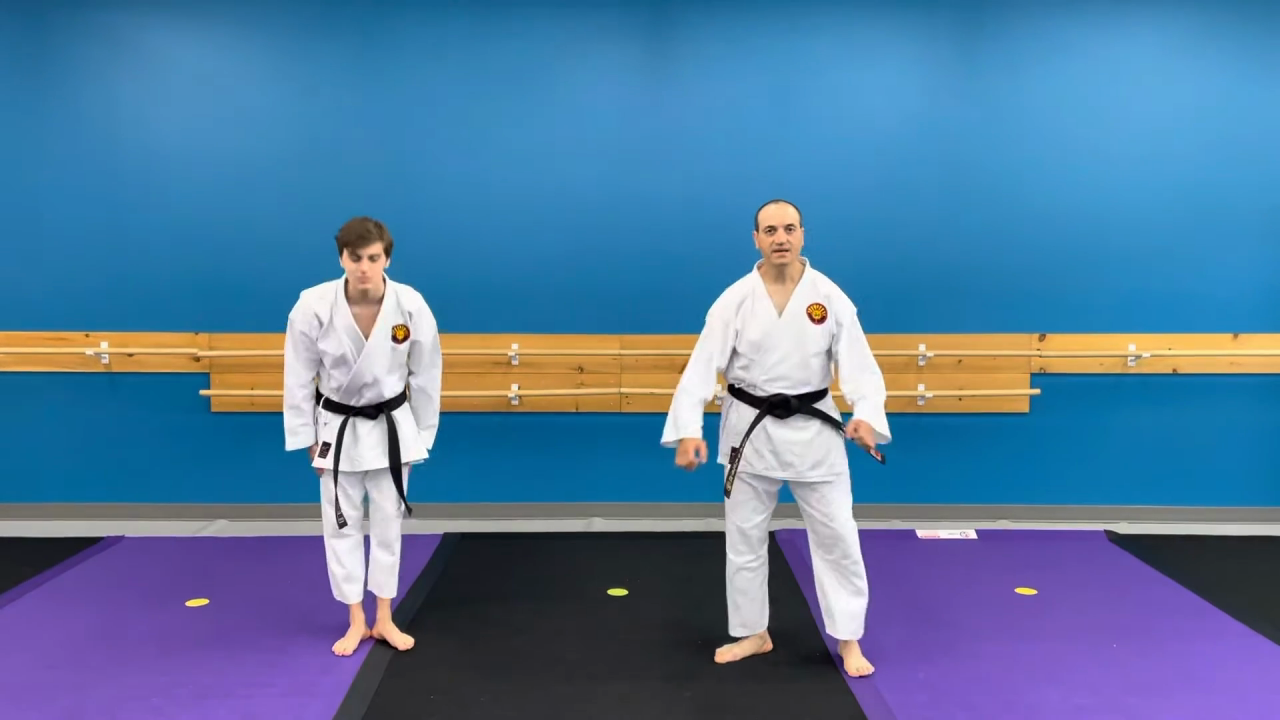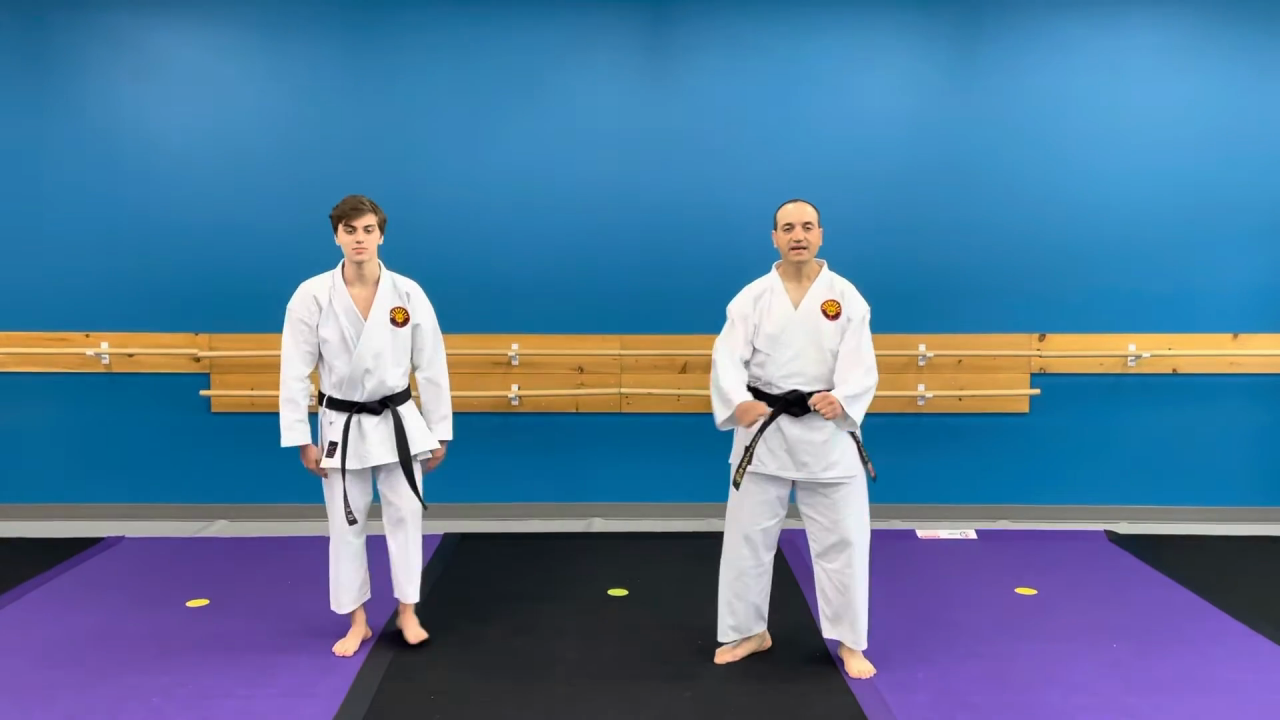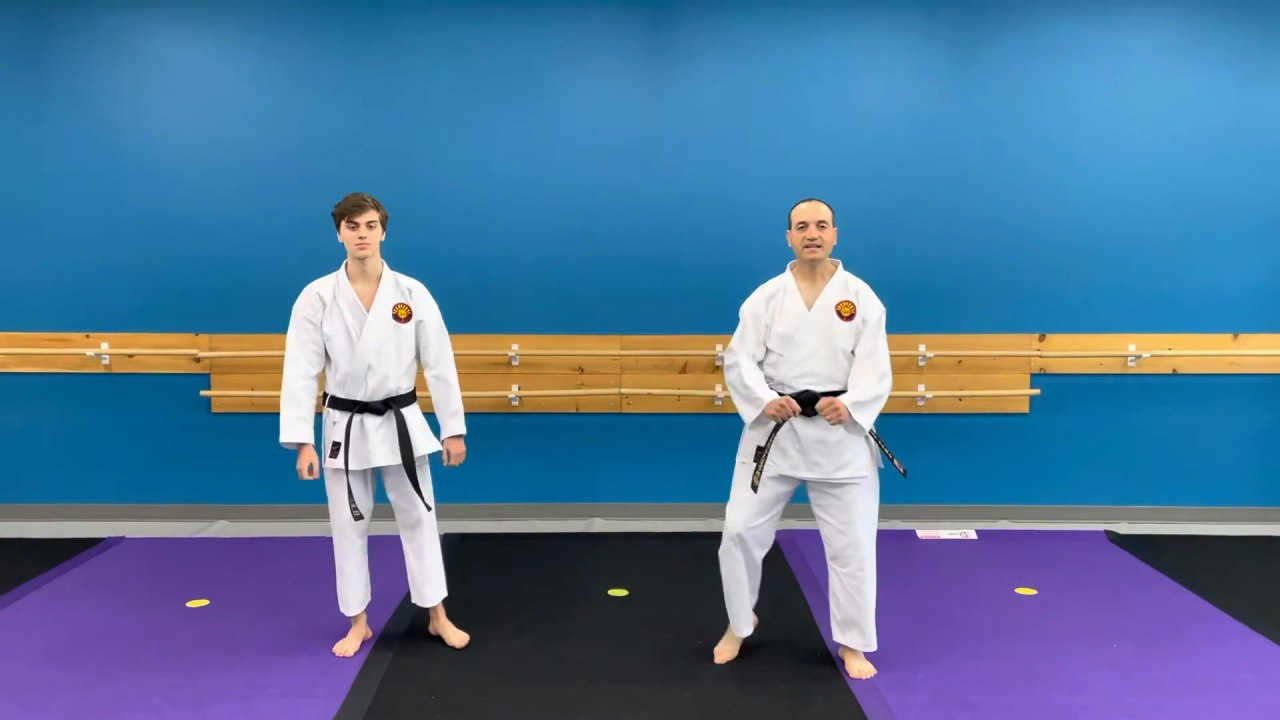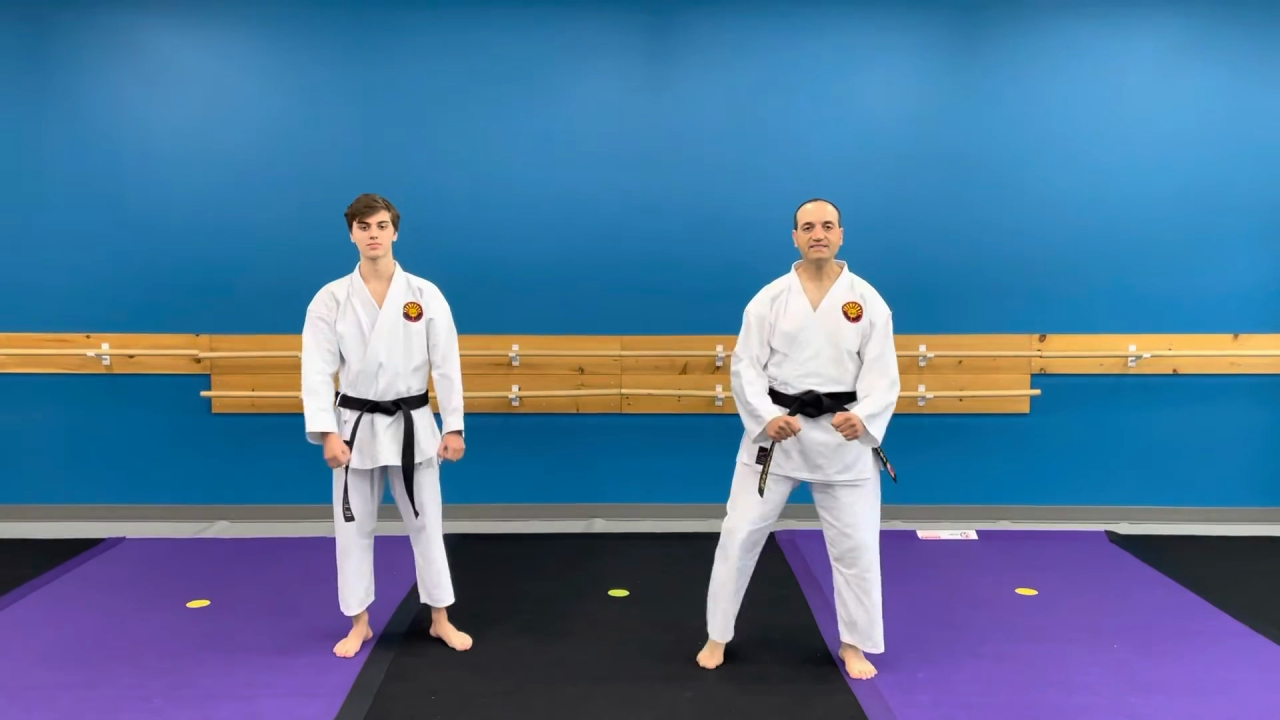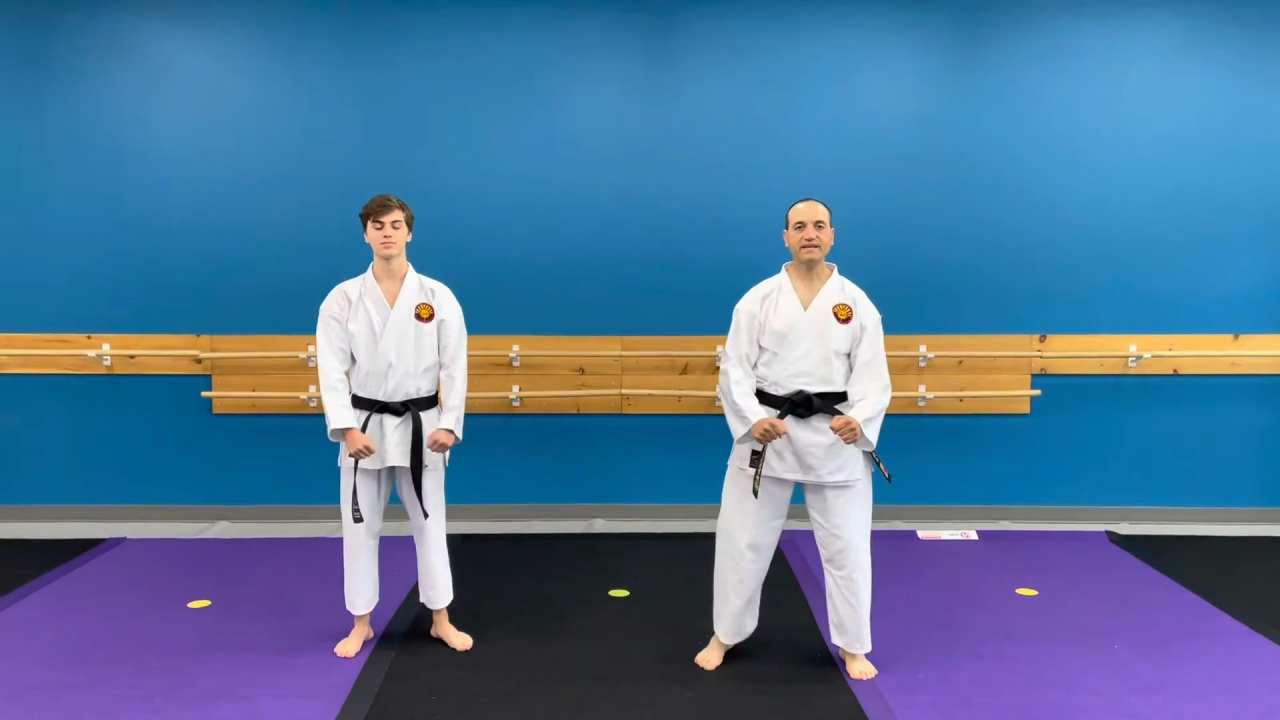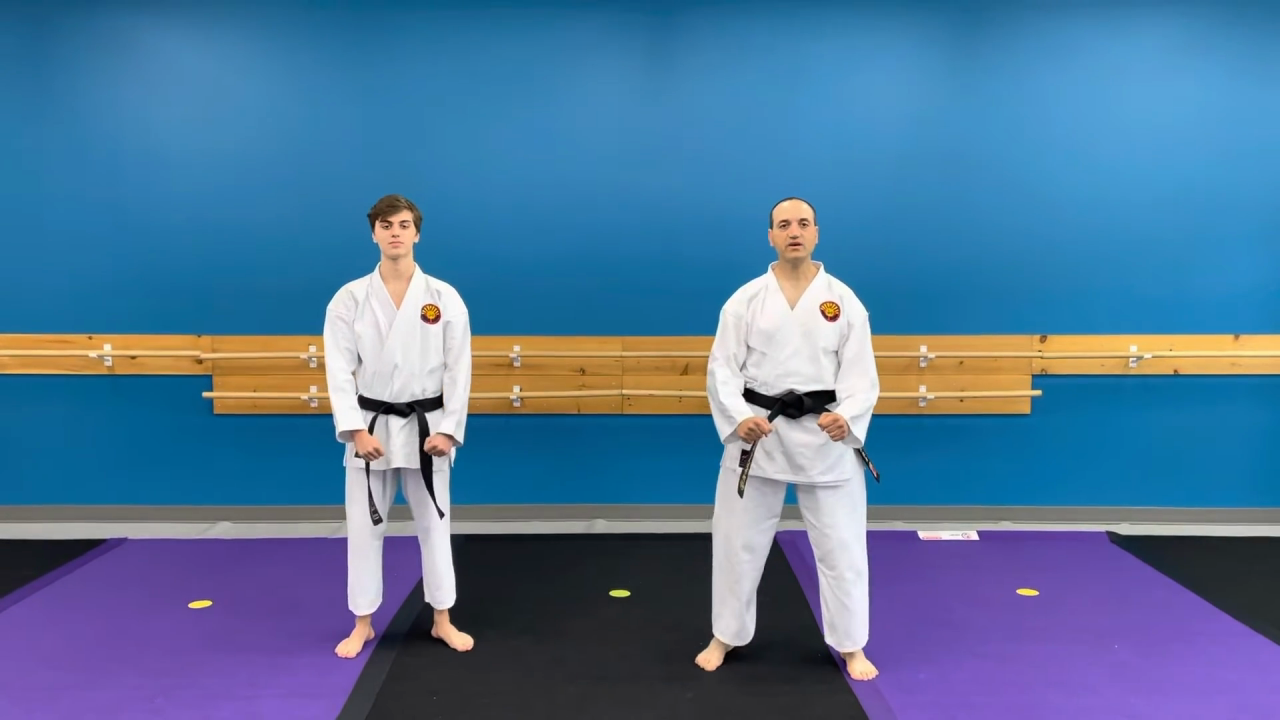
dt=0.2s
person 1, frame 1
left shoulder: (830, 296)
right shoulder: (735, 299)
left elbow: (857, 362)
right elbow: (703, 366)
left wrist: (867, 415)
right wrist: (688, 429)
left hip: (813, 428)
right hip: (750, 427)
left knee: (836, 533)
right knee: (745, 536)
left ankle: (848, 639)
right ankle: (754, 633)
person 1, frame 2
left shoulder: (845, 296)
right shoulder: (752, 298)
left elbow: (860, 365)
right elbow: (728, 357)
left wrist: (842, 399)
right wrist: (739, 400)
left hip: (827, 432)
right hip: (763, 430)
left knee: (843, 540)
right knee: (747, 538)
left ankle: (850, 642)
right ankle: (751, 631)
person 1, frame 3
left shoulder: (861, 297)
right shoulder: (766, 297)
left elbow: (876, 371)
right elbow: (739, 359)
left wrist: (849, 406)
right wrist: (765, 401)
left hip: (841, 434)
right hip: (775, 429)
left knee: (852, 543)
right knee: (742, 530)
left ankle: (852, 643)
right ankle: (740, 622)
person 1, frame 4
left shoulder: (867, 300)
right shoulder: (770, 298)
left elbow: (883, 374)
right elbow: (745, 366)
left wrist: (862, 417)
right wrist: (767, 417)
left hip: (843, 434)
right hip: (776, 430)
left knee: (855, 544)
right knee: (740, 532)
left ankle: (854, 643)
right ankle: (719, 632)
person 1, frame 5
left shoulder: (856, 302)
right shoulder: (759, 298)
left elbow: (873, 375)
right elbow: (734, 367)
left wrist: (860, 419)
right wrist: (753, 420)
left hip: (834, 436)
right hip: (767, 431)
left knee: (847, 545)
right knee: (742, 539)
left ankle: (851, 644)
right ankle: (725, 634)
person 1, frame 6
left shoulder: (843, 300)
right shoulder: (746, 300)
left elbow: (860, 373)
right elbow: (722, 367)
left wrist: (847, 416)
right wrist: (738, 418)
left hip: (825, 435)
right hip: (757, 432)
left knee: (842, 545)
right knee: (738, 540)
left ankle: (851, 645)
right ankle: (725, 636)
person 2, frame 1
left shoulder: (411, 305)
right shoulder: (312, 306)
left elbow: (425, 377)
right elbow: (299, 379)
left wrist: (422, 437)
right wrist: (307, 439)
left hip: (390, 426)
right hip: (338, 427)
left knee: (388, 520)
right knee: (341, 522)
left ankle: (384, 618)
right ankle: (357, 620)
person 2, frame 2
left shoulder: (408, 293)
right shoulder: (311, 296)
left elbow: (431, 366)
right elbow: (295, 371)
left wrist: (438, 432)
right wrist: (304, 439)
left hip: (396, 422)
right hip: (342, 425)
left knee: (405, 516)
right knee: (346, 524)
left ankle: (407, 611)
right ankle: (358, 622)
person 2, frame 3
left shoulder: (412, 292)
right shoulder: (316, 296)
left elbow: (439, 363)
right elbow: (300, 370)
left wrist: (453, 428)
right wrist: (302, 441)
left hip: (401, 423)
right hip: (346, 427)
left knee: (419, 519)
right knee: (348, 527)
left ankle: (437, 616)
right ankle: (358, 624)
person 2, frame 4
left shoulder: (425, 294)
right shoulder: (331, 298)
left elbow: (446, 363)
right elbow: (318, 368)
left wrist: (454, 426)
right wrist: (327, 432)
left hip: (411, 424)
right hip: (357, 426)
left knee: (425, 522)
right knee: (354, 527)
left ankle: (440, 619)
right ankle: (359, 624)
person 2, frame 5
left shoulder: (437, 296)
right shoulder: (342, 298)
left elbow: (454, 365)
right elbow: (331, 368)
left wrist: (449, 424)
right wrist: (348, 428)
left hip: (420, 425)
right hip: (366, 427)
left knee: (429, 523)
right knee: (360, 526)
left ankle: (441, 619)
right ankle: (361, 623)
person 2, frame 6
left shoulder: (444, 297)
right shoulder: (349, 298)
left elbow: (458, 368)
right elbow: (339, 370)
left wrist: (448, 429)
right wrist: (356, 430)
left hip: (426, 426)
right hip: (371, 427)
left knee: (433, 524)
right knee: (364, 526)
left ankle: (442, 620)
right ankle: (363, 624)
